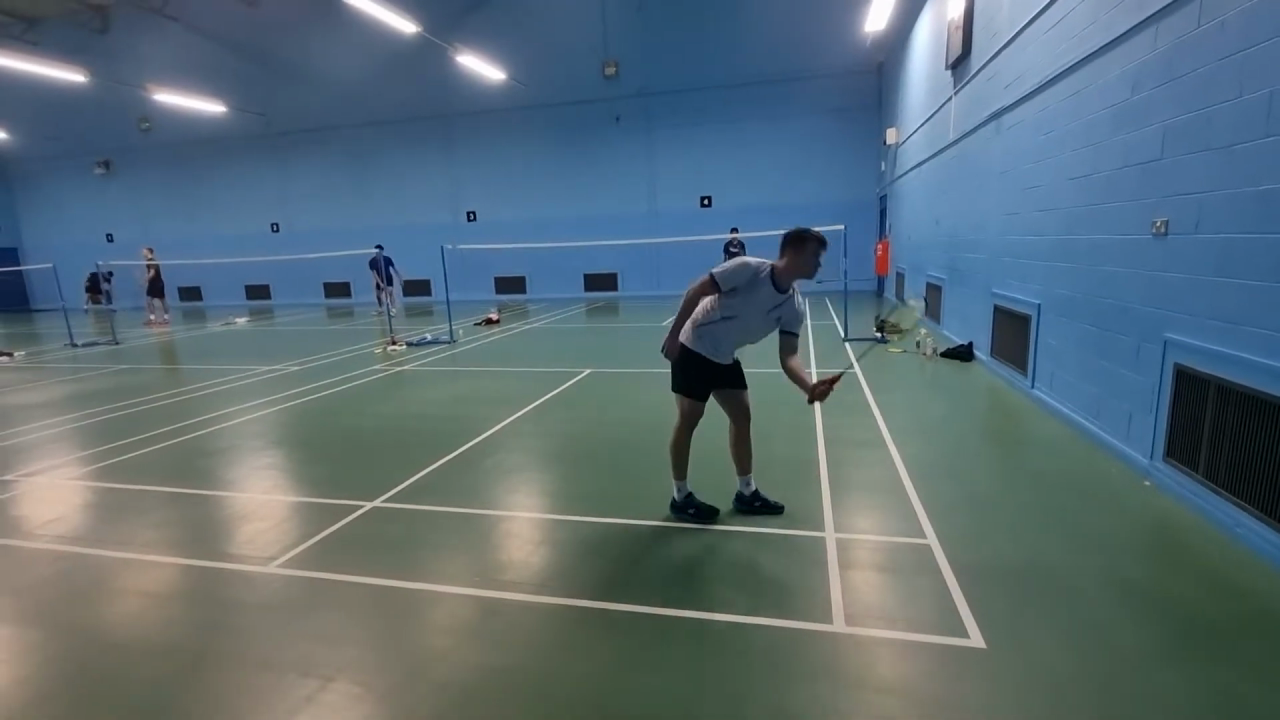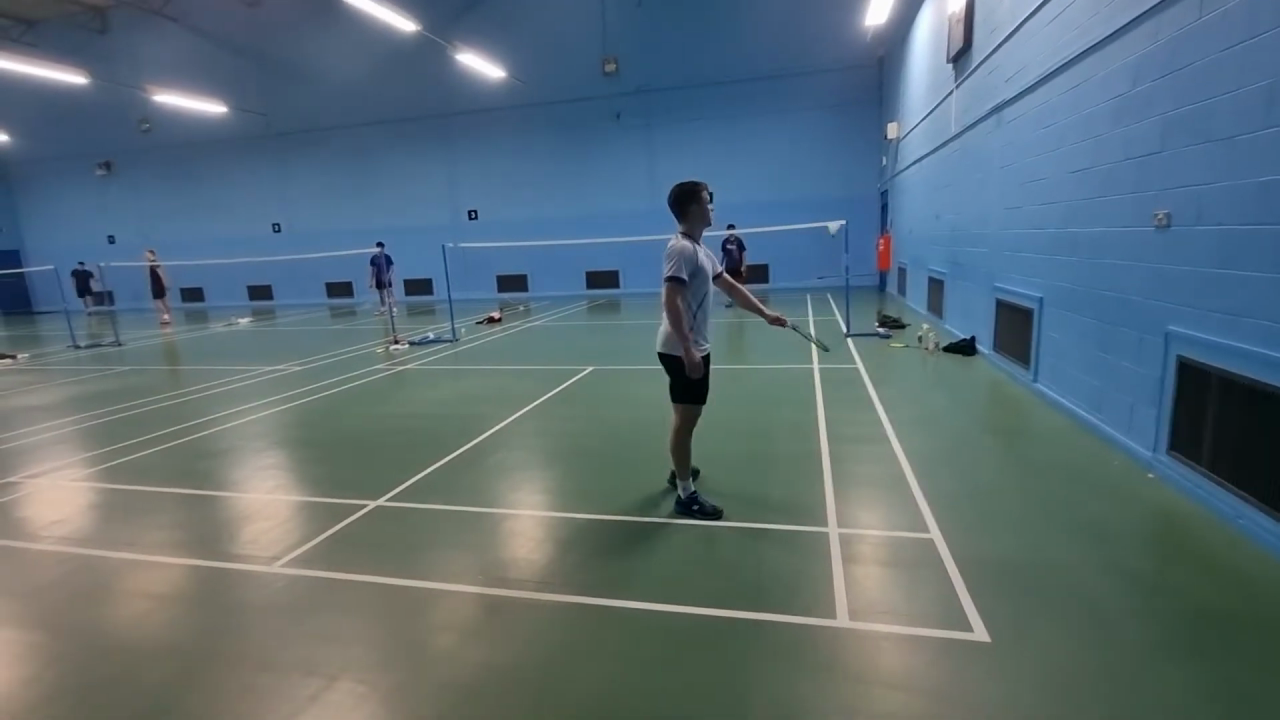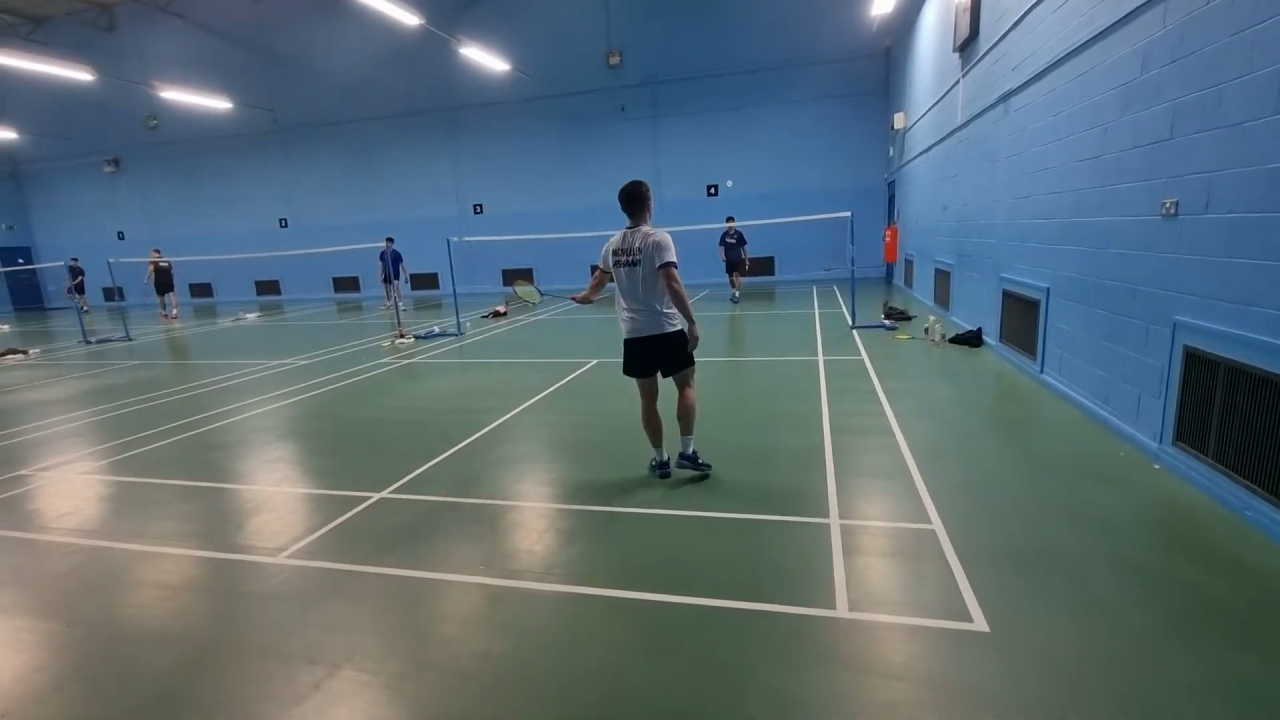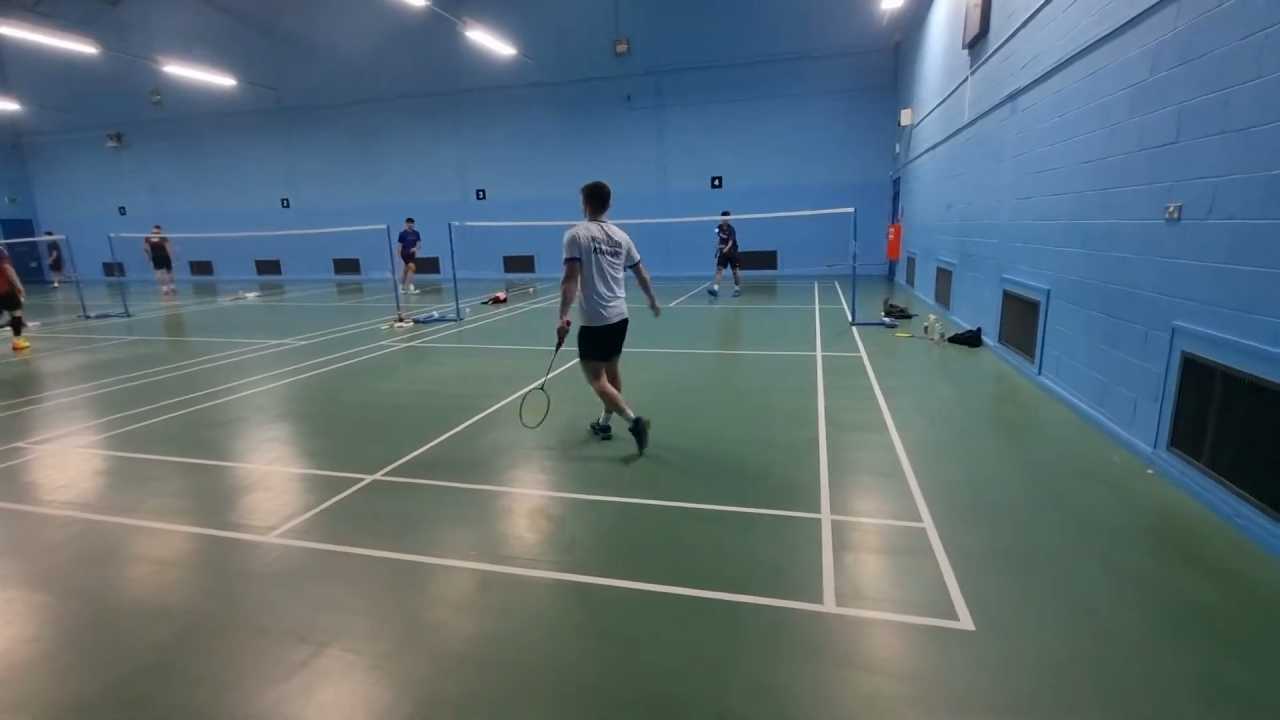
dt=0.5s
person 1, frame 1
left shoulder: (793, 307)
right shoulder: (748, 269)
left elbow: (789, 356)
right elbow: (696, 291)
left wrist: (810, 387)
right wrist: (673, 335)
left hip: (723, 358)
right hip: (693, 348)
left knee: (742, 417)
right knee: (688, 420)
left ankle: (746, 492)
right ankle: (681, 497)
person 1, frame 2
left shoulder: (698, 249)
right shoulder: (682, 249)
left elbow: (729, 285)
right elbow: (671, 302)
left wrist: (765, 314)
right wrist: (689, 349)
left hip: (682, 348)
right hip: (681, 350)
left knee: (687, 411)
right knee: (687, 418)
left ankle: (680, 470)
right ankle: (685, 496)
person 1, frame 3
left shoulder: (613, 244)
right shoulder: (659, 239)
left elbow: (600, 277)
right elbow: (672, 284)
left wrist: (587, 296)
right wrist: (692, 323)
left hip: (633, 333)
right hip: (665, 330)
left knee: (649, 398)
right knee: (685, 386)
left ankle: (661, 459)
right ankle: (687, 452)
person 1, frame 4
left shoulder: (576, 235)
right shoulder: (622, 236)
left elbow: (571, 278)
right elbow: (641, 275)
left wrist: (563, 317)
right wrist: (653, 301)
left hip: (594, 320)
right hip: (618, 316)
left knee: (595, 378)
right knee: (610, 370)
left ankle: (634, 420)
right ankle: (606, 423)
